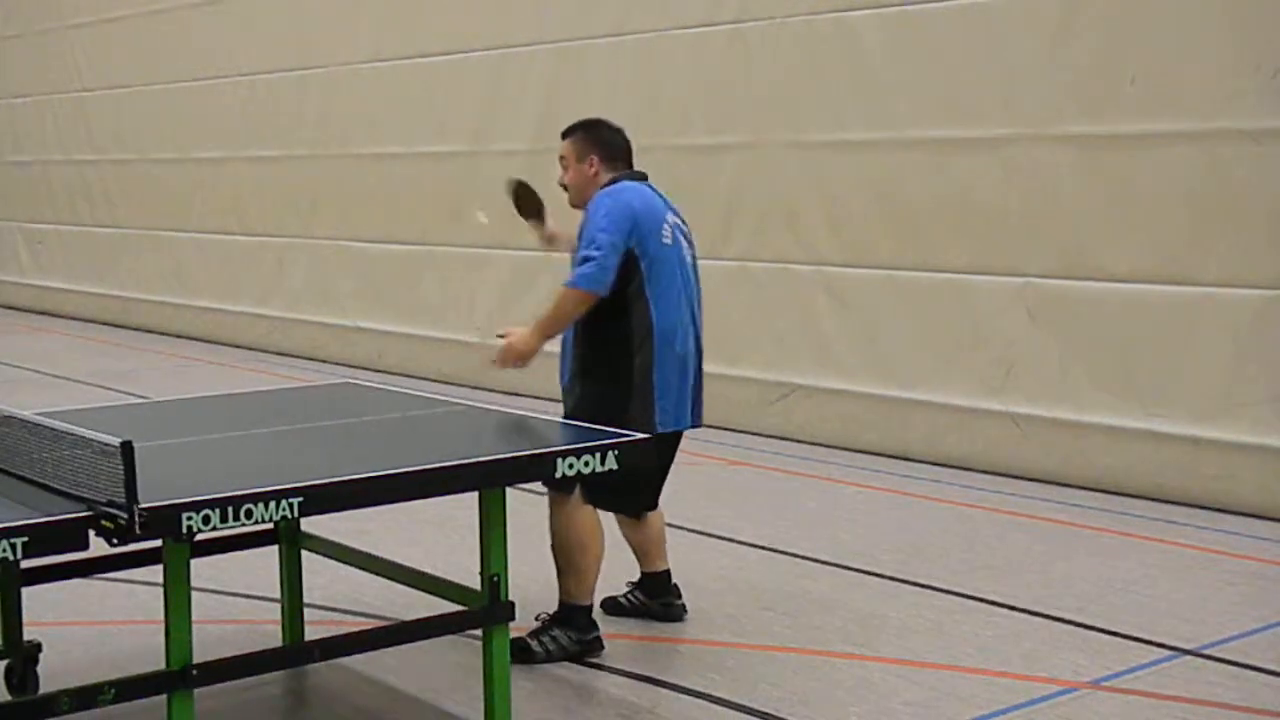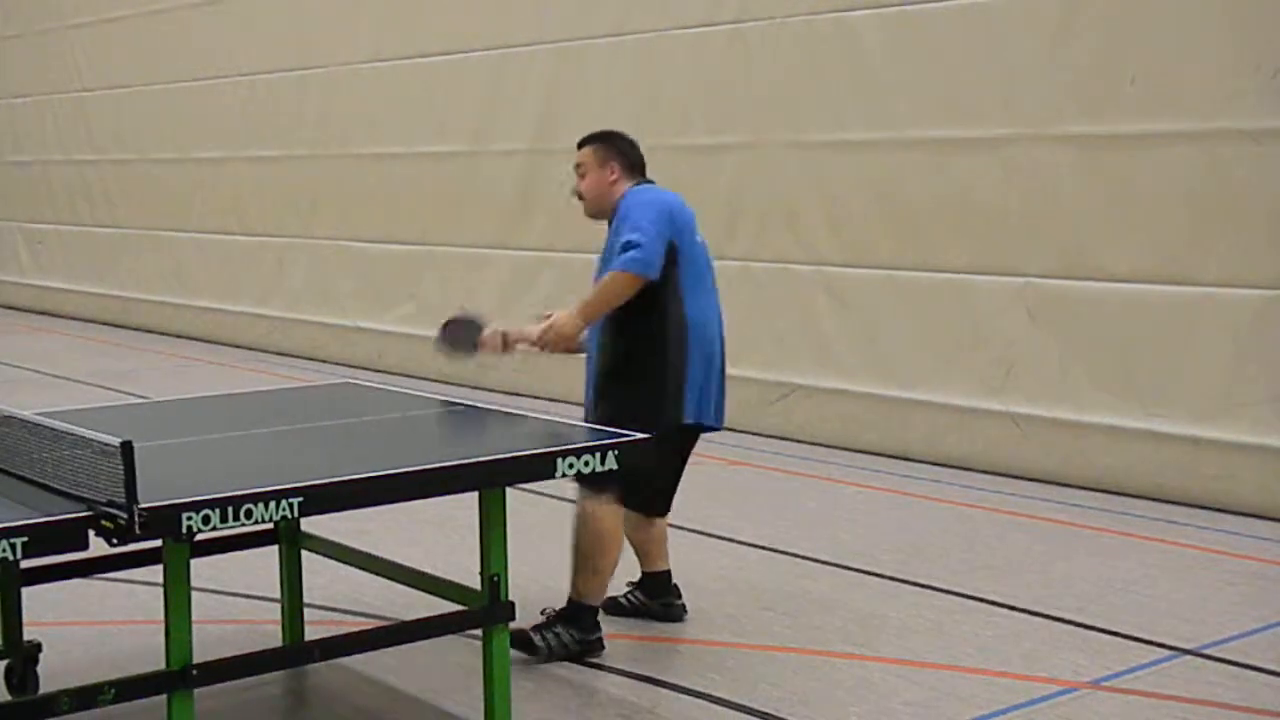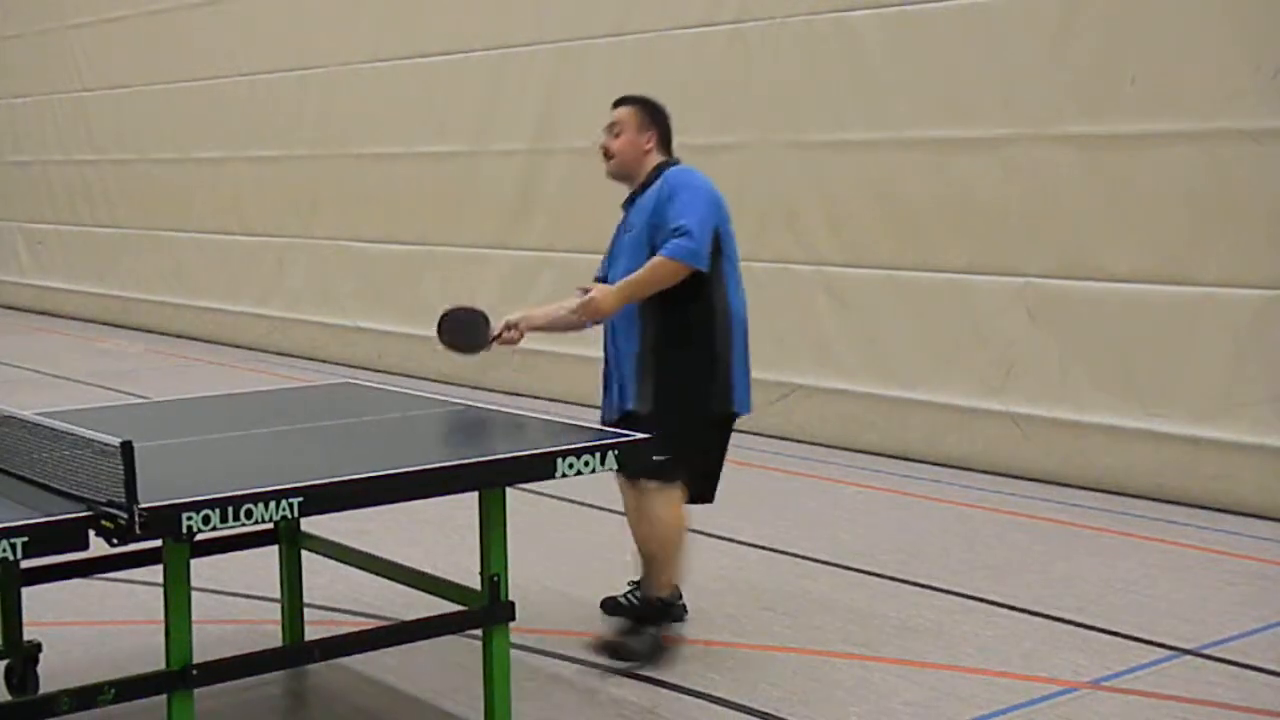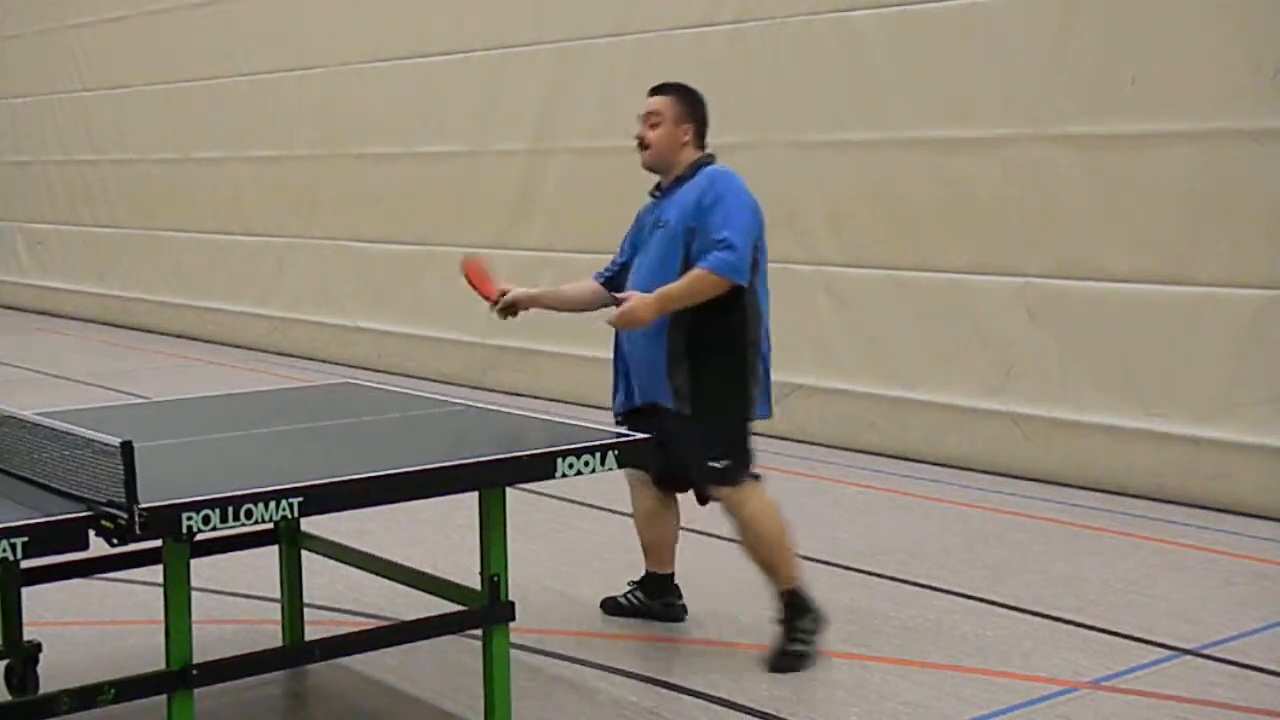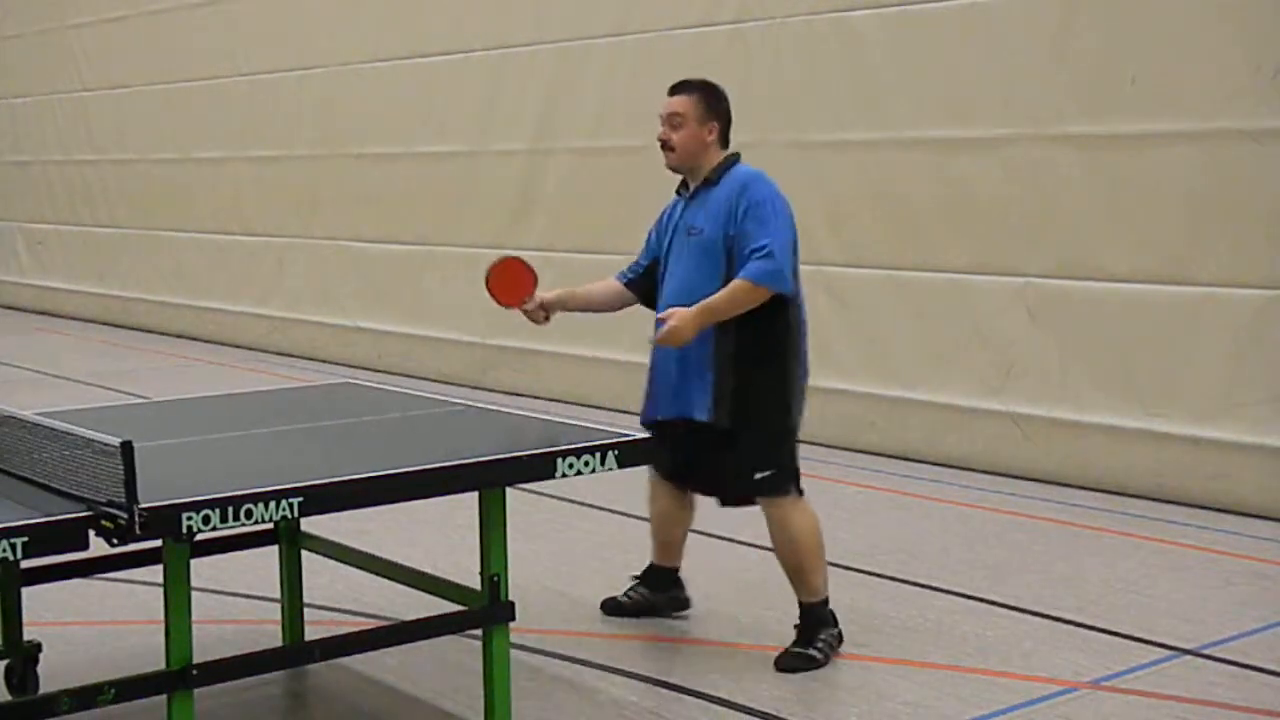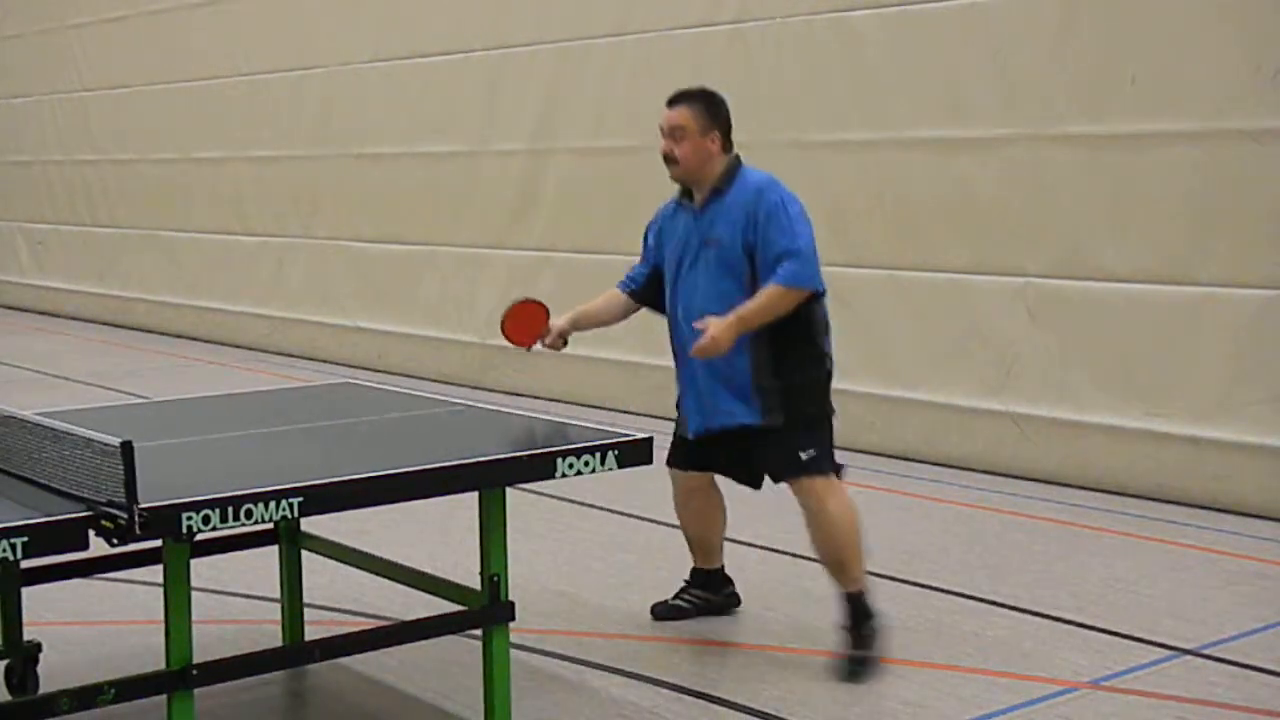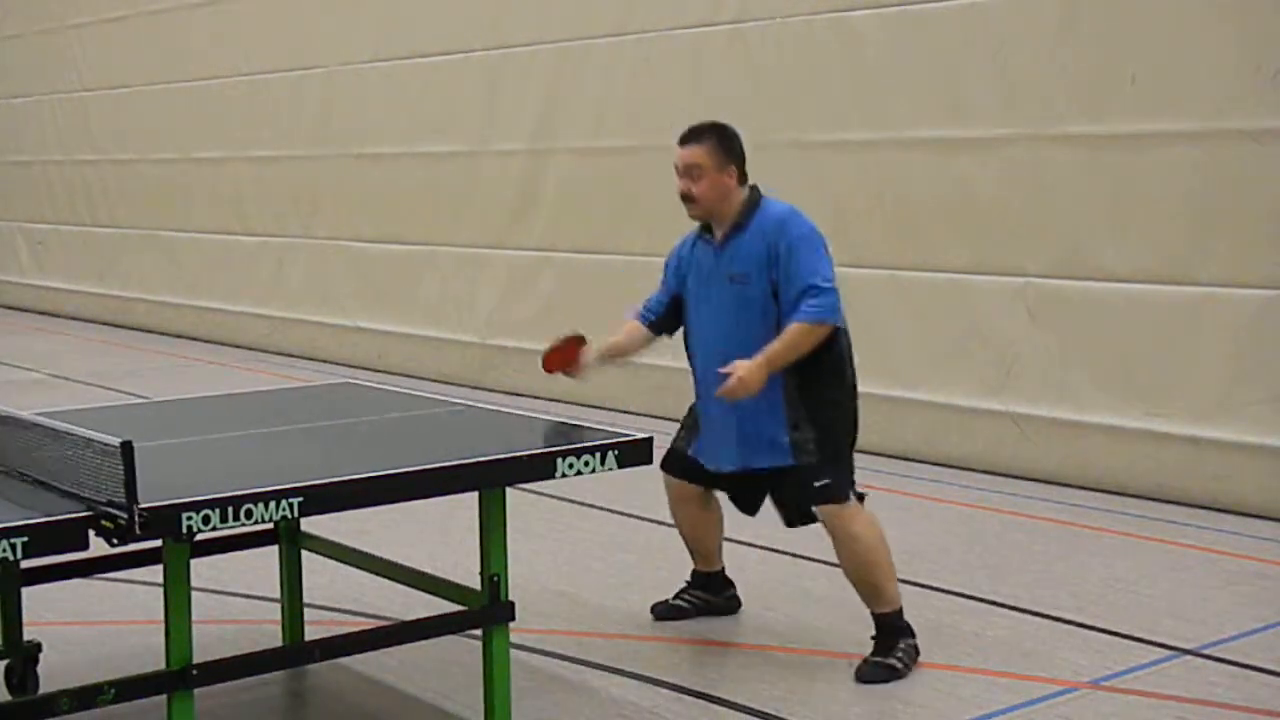
dt=0.2s
person 1, frame 1
left shoulder: (615, 201)
right shoulder: (651, 205)
left elbow: (591, 281)
left wrist: (534, 336)
right wrist: (565, 242)
left hip: (625, 384)
right hip: (661, 383)
left knee: (572, 489)
right knee: (628, 490)
left ankle: (575, 623)
right ankle: (659, 590)
person 1, frame 2
left shoulder: (643, 204)
right shoulder: (647, 212)
left elbow: (635, 267)
right elbow: (612, 323)
left wrist: (577, 316)
right wrist: (540, 332)
left hip: (652, 382)
right hip: (665, 382)
left knee: (600, 490)
right knee: (632, 490)
left ankle: (579, 621)
right ankle: (658, 588)
person 1, frame 3
left shoulder: (682, 185)
right shoulder: (636, 211)
left elbow: (686, 253)
right elbow: (605, 307)
left wrist: (620, 294)
right wrist: (530, 321)
left hip: (689, 373)
right hip: (650, 373)
left knee: (659, 483)
right knee: (640, 477)
left ankle: (652, 614)
right ankle: (657, 590)
person 1, frame 4
left shoulder: (719, 187)
right shoulder: (655, 207)
left elbow: (727, 265)
right elbow: (610, 285)
left wrist: (655, 304)
right wrist: (538, 296)
left hip: (711, 375)
right hip: (655, 376)
left knee: (731, 487)
right knee: (649, 475)
left ankle: (798, 610)
right ankle: (659, 586)
person 1, frame 5
left shoulder: (751, 191)
right shoulder: (677, 209)
left elbow: (768, 273)
right elbow: (634, 285)
left wrist: (698, 316)
right wrist: (559, 299)
left hip: (750, 379)
right hip: (688, 381)
left knee: (777, 494)
right knee: (667, 476)
left ankle: (819, 620)
right ankle: (662, 582)
person 1, frame 6
left shoulder: (763, 196)
right shoulder: (670, 218)
left elbow: (798, 275)
right elbow: (635, 290)
left wrist: (734, 324)
right wrist: (572, 321)
left hip: (780, 375)
right hip: (709, 381)
left knee: (815, 482)
right knee: (688, 472)
left ankle: (860, 616)
right ankle: (711, 583)
person 1, frame 7
left shoulder: (785, 228)
right shoulder: (689, 251)
left elbow: (820, 312)
right elbow: (654, 319)
left wrist: (760, 365)
right wrist: (598, 353)
left hip: (804, 404)
right hip: (724, 409)
left knee: (837, 508)
right knee: (682, 479)
left ankle: (895, 633)
right ankle: (712, 585)
